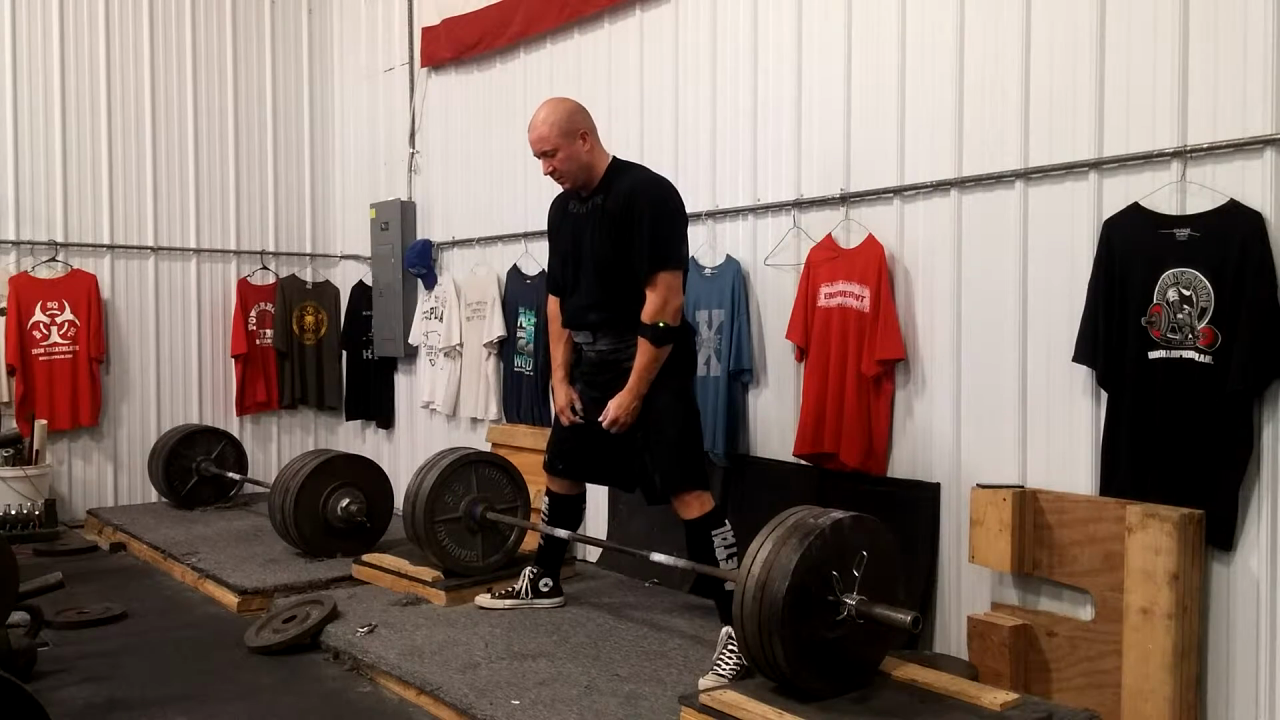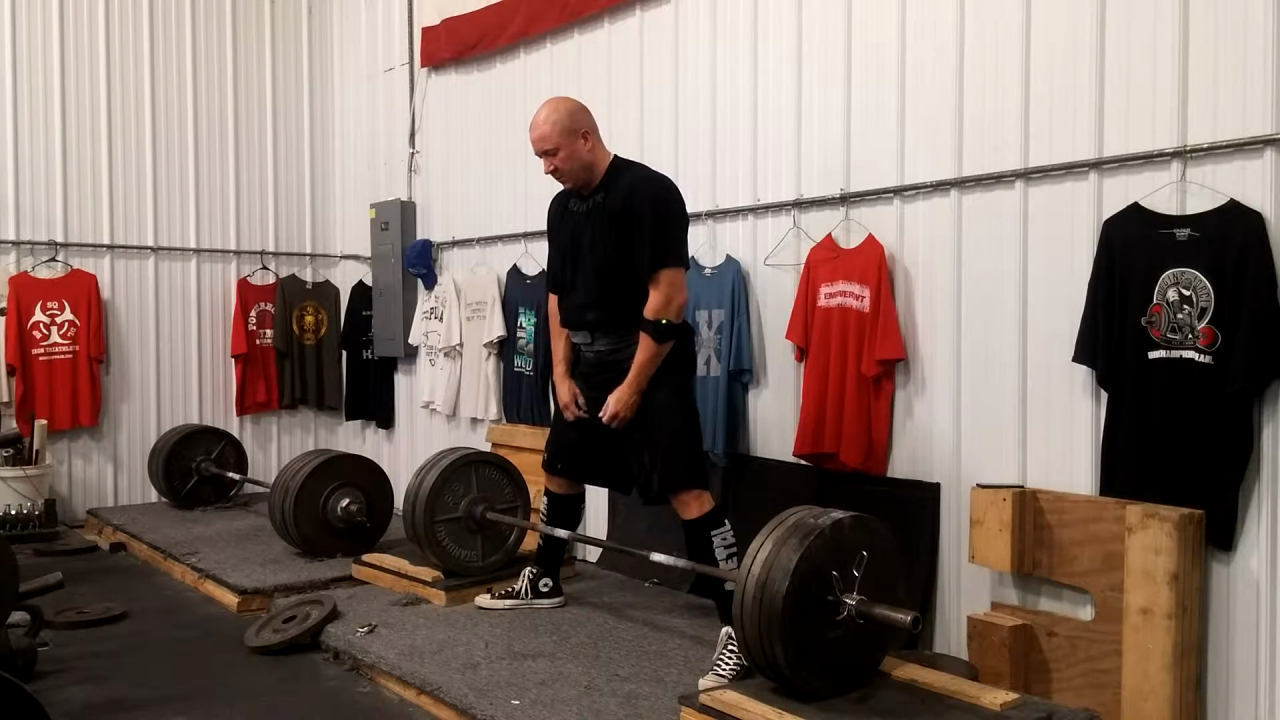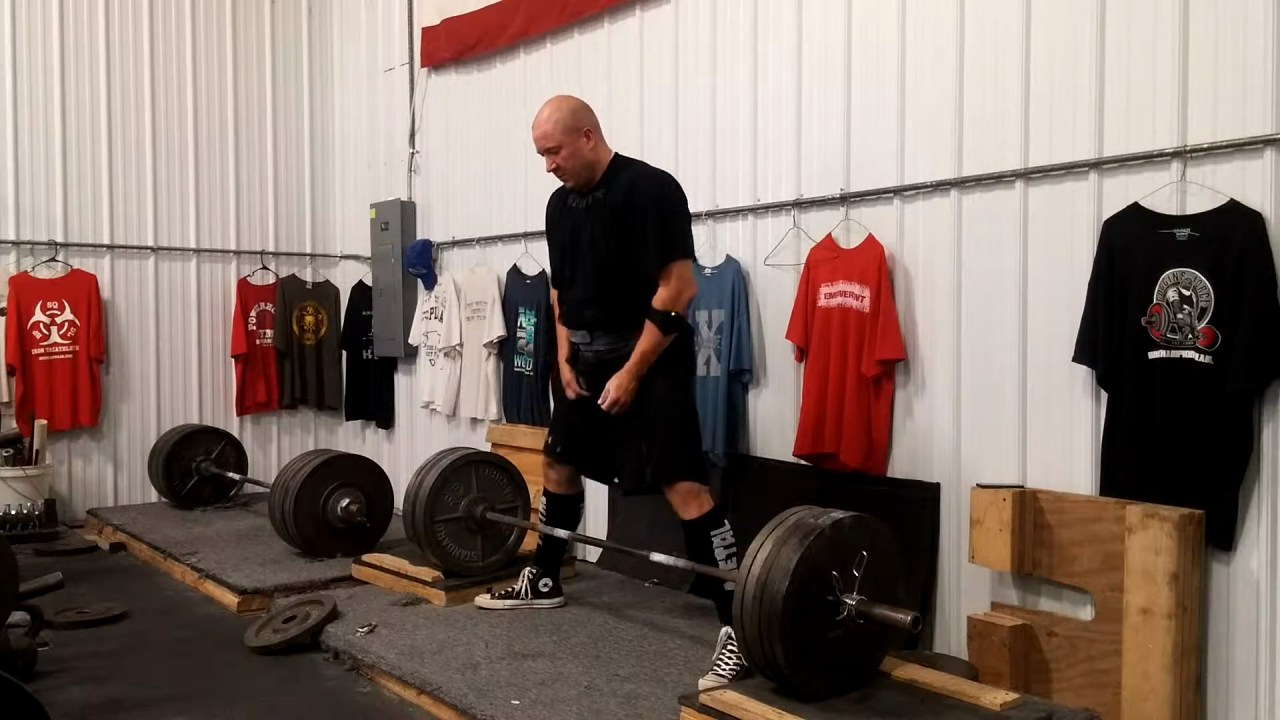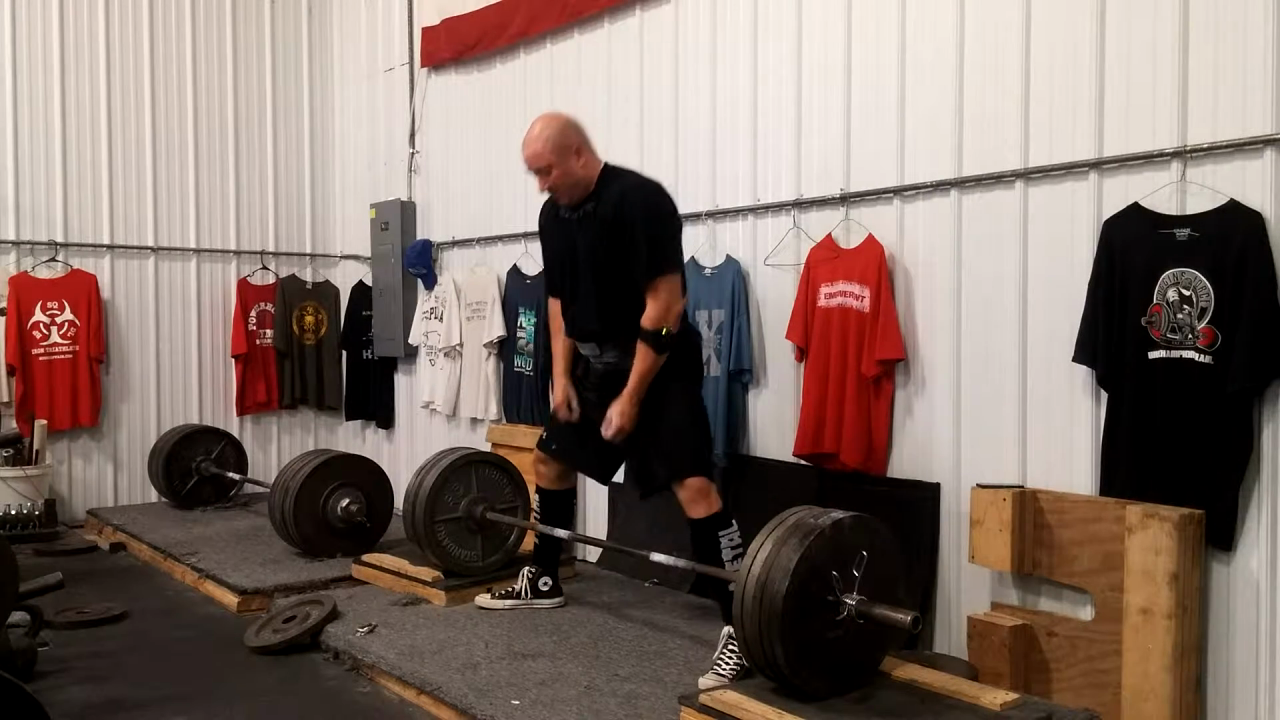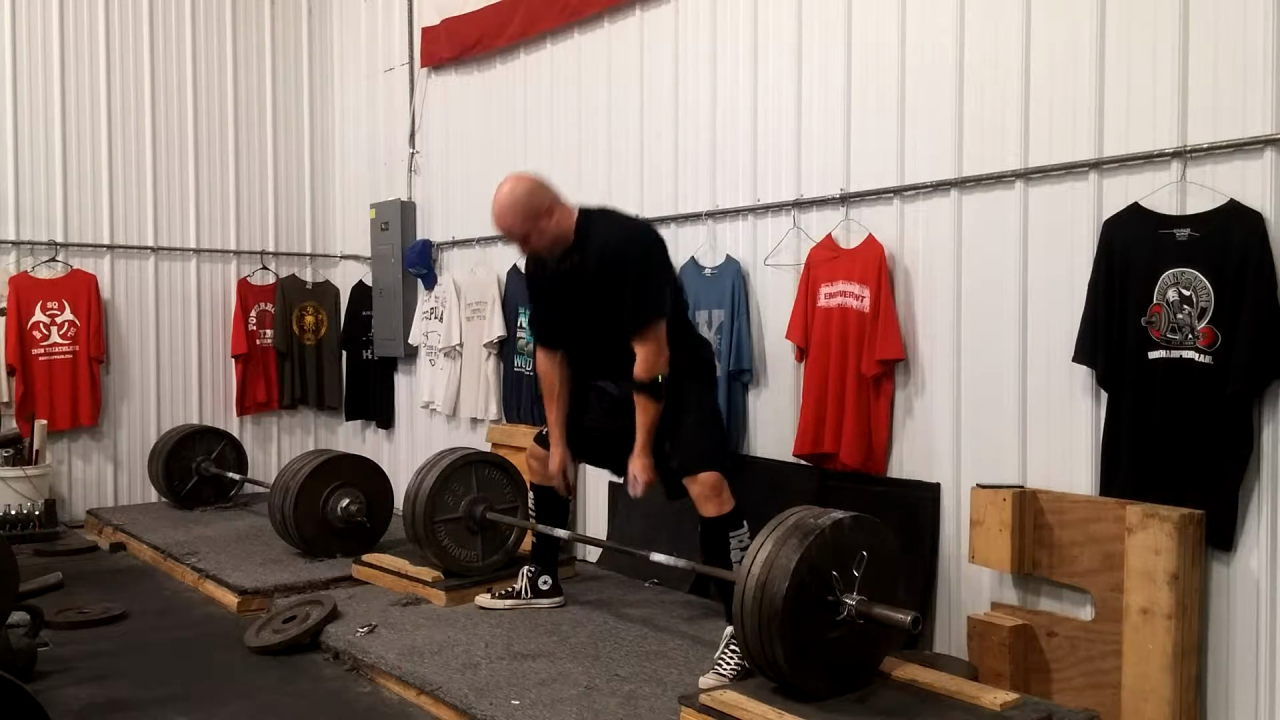
dt=0.2s
person 1, frame 1
left shoulder: (646, 194)
right shoulder: (563, 209)
left elbow: (665, 301)
right elbow: (559, 300)
left wrist: (634, 392)
right wrist: (561, 378)
left hip: (651, 364)
right hip: (591, 363)
left knee: (685, 490)
right knee: (561, 469)
left ankle: (737, 627)
right ankle: (543, 579)
person 1, frame 2
left shoulder: (647, 192)
right shoulder: (562, 207)
left elbow: (668, 297)
right elbow: (559, 296)
left wrist: (634, 387)
right wrist: (562, 373)
left hip: (649, 364)
right hip: (588, 363)
left knee: (684, 490)
right knee: (559, 468)
left ankle: (737, 628)
right ankle: (543, 579)
person 1, frame 3
left shoulder: (649, 189)
right shoulder: (561, 204)
left elbow: (677, 287)
left wrist: (632, 372)
right wrist: (564, 356)
left hip: (648, 358)
right hip: (587, 360)
left knee: (682, 486)
right knee: (558, 463)
left ankle: (737, 627)
right ankle: (543, 580)
person 1, frame 4
left shoulder: (641, 200)
right shoulder: (555, 215)
left elbow: (665, 303)
right elbow: (558, 299)
left wrist: (630, 397)
right wrist: (562, 374)
left hip: (660, 362)
right hip: (593, 363)
left knee: (692, 484)
right knee: (548, 457)
left ankle: (739, 627)
right ankle: (542, 580)
person 1, frame 5
left shoulder: (625, 243)
right shoulder: (541, 265)
left elbow: (652, 350)
right elbow: (550, 353)
left wrist: (642, 450)
right wrist: (558, 441)
left hip: (676, 379)
right hip: (602, 382)
left knee: (707, 484)
right knee: (542, 458)
left ankle: (741, 630)
right ankle: (541, 580)
